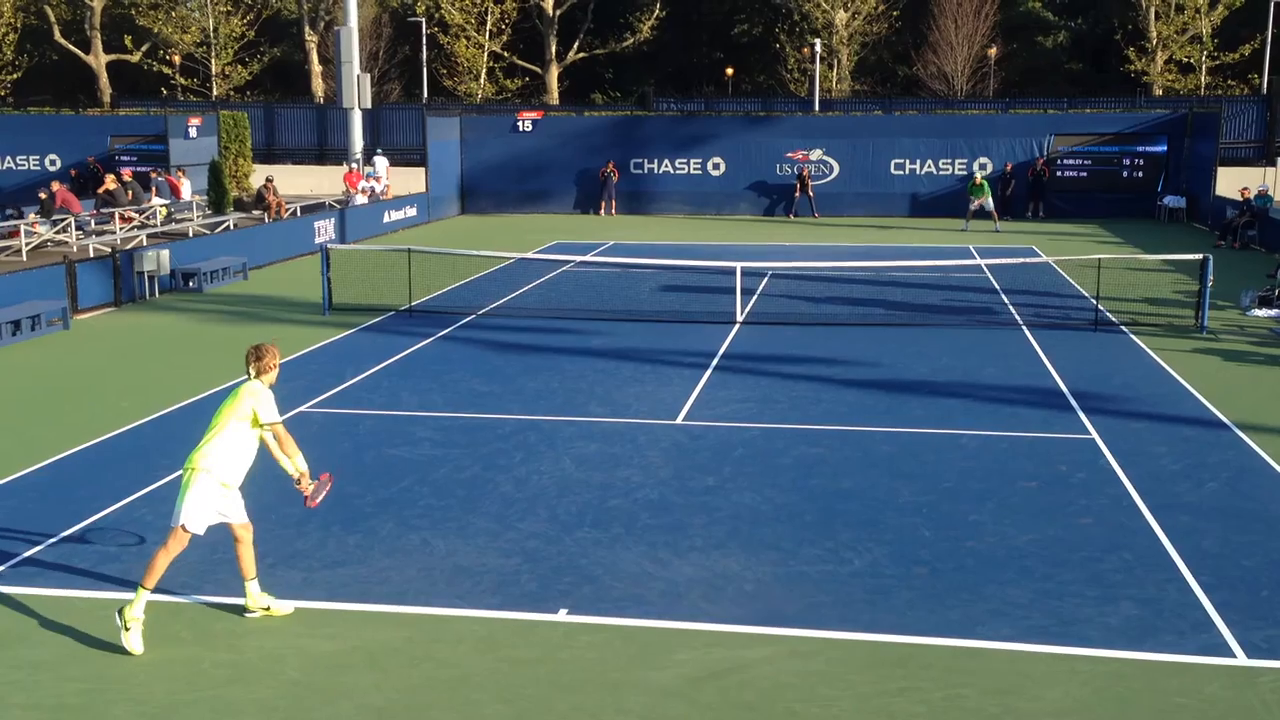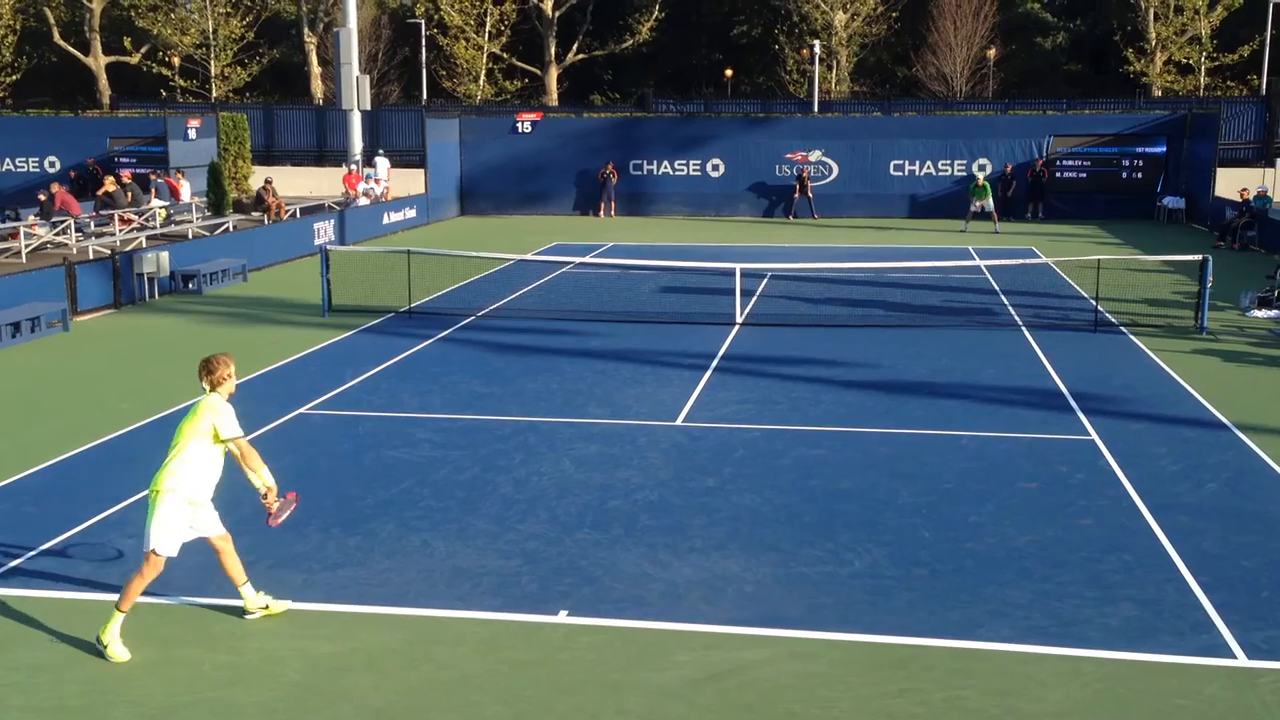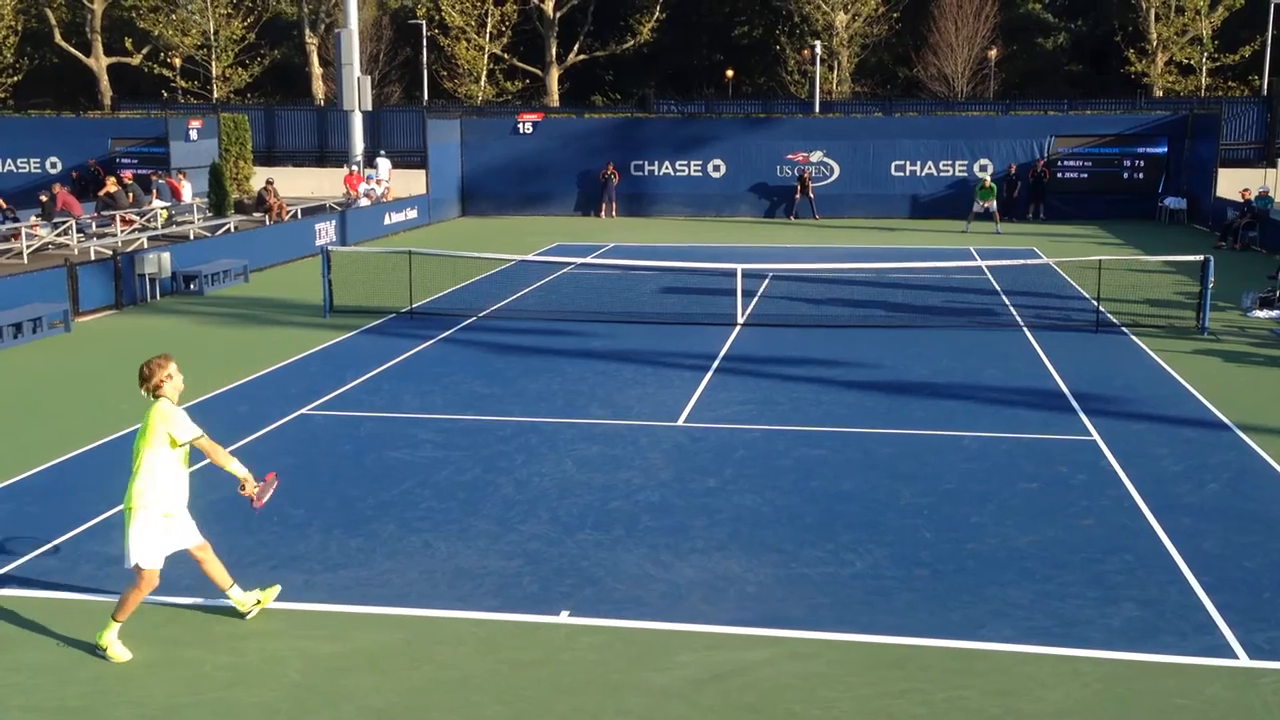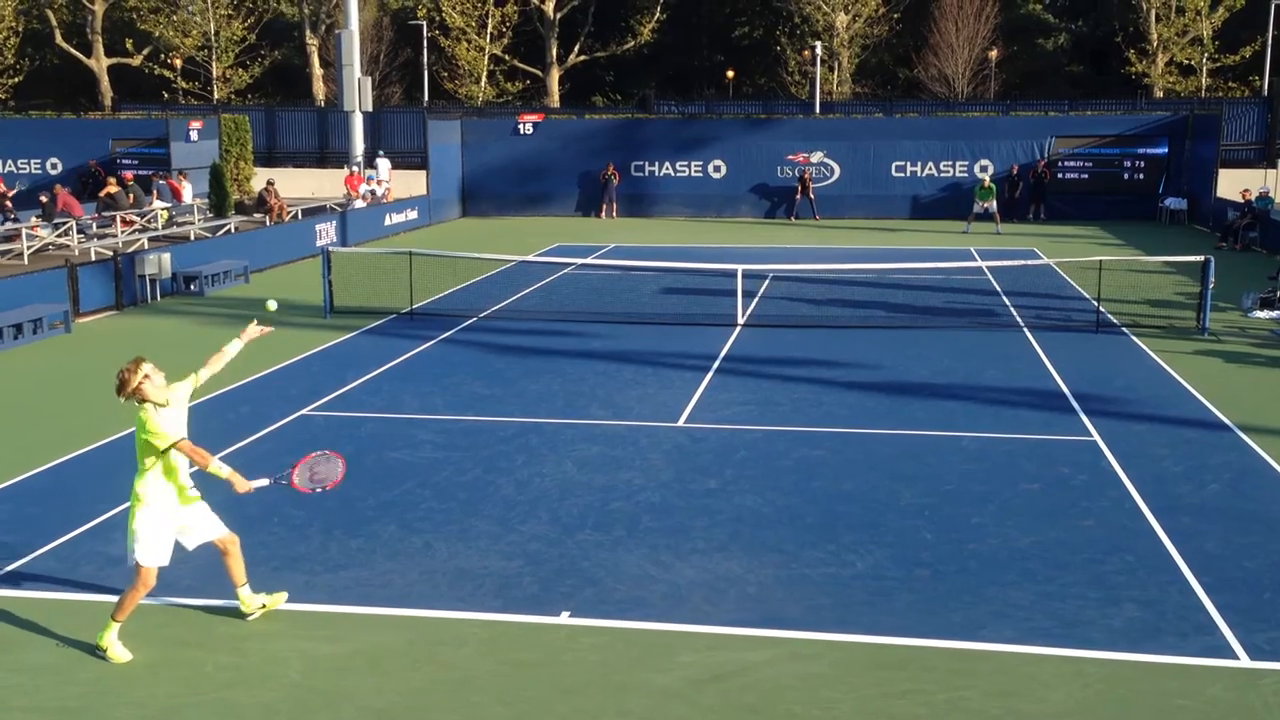
dt=0.3s
person 1, frame 1
left shoulder: (251, 393)
right shoulder: (259, 393)
left elbow: (271, 441)
right elbow: (283, 437)
left wrist: (297, 475)
right wrist: (304, 469)
left hip: (224, 479)
right hip: (206, 474)
left knee: (244, 531)
right knee: (177, 540)
left ankle: (256, 600)
right ankle: (133, 612)
person 1, frame 2
left shoulder: (211, 406)
right shoulder: (219, 407)
left elbow: (239, 455)
right elbow: (247, 452)
left wrist: (262, 488)
right wrist: (270, 483)
left hip: (194, 495)
right hip: (173, 493)
left knee: (224, 541)
right knee: (153, 564)
left ankle: (253, 601)
right ankle: (110, 631)
person 1, frame 3
left shoulder: (171, 411)
right shoulder: (165, 413)
left elbow: (209, 445)
right elbow: (211, 450)
left wrist: (243, 475)
right wrist: (245, 474)
left hip: (172, 506)
right hip: (147, 508)
left knee: (203, 550)
right knee: (147, 580)
left ankle: (244, 600)
right ankle: (107, 637)
person 1, frame 4
left shoulder: (174, 394)
right shoulder: (151, 420)
left elbow: (210, 368)
right elbow: (193, 453)
left wrist: (242, 338)
right wrist: (230, 475)
left hip: (183, 497)
right hip: (154, 507)
left knee: (230, 543)
right knee: (145, 580)
left ankle: (249, 601)
right ankle: (108, 637)
